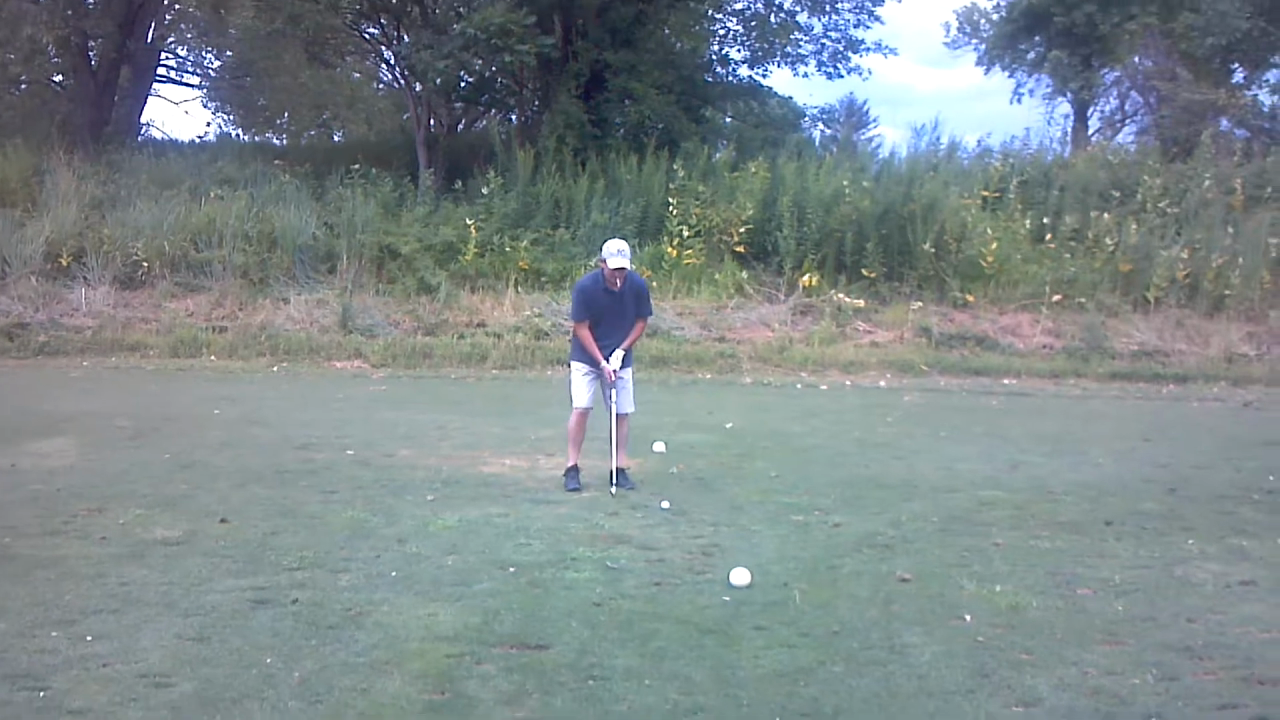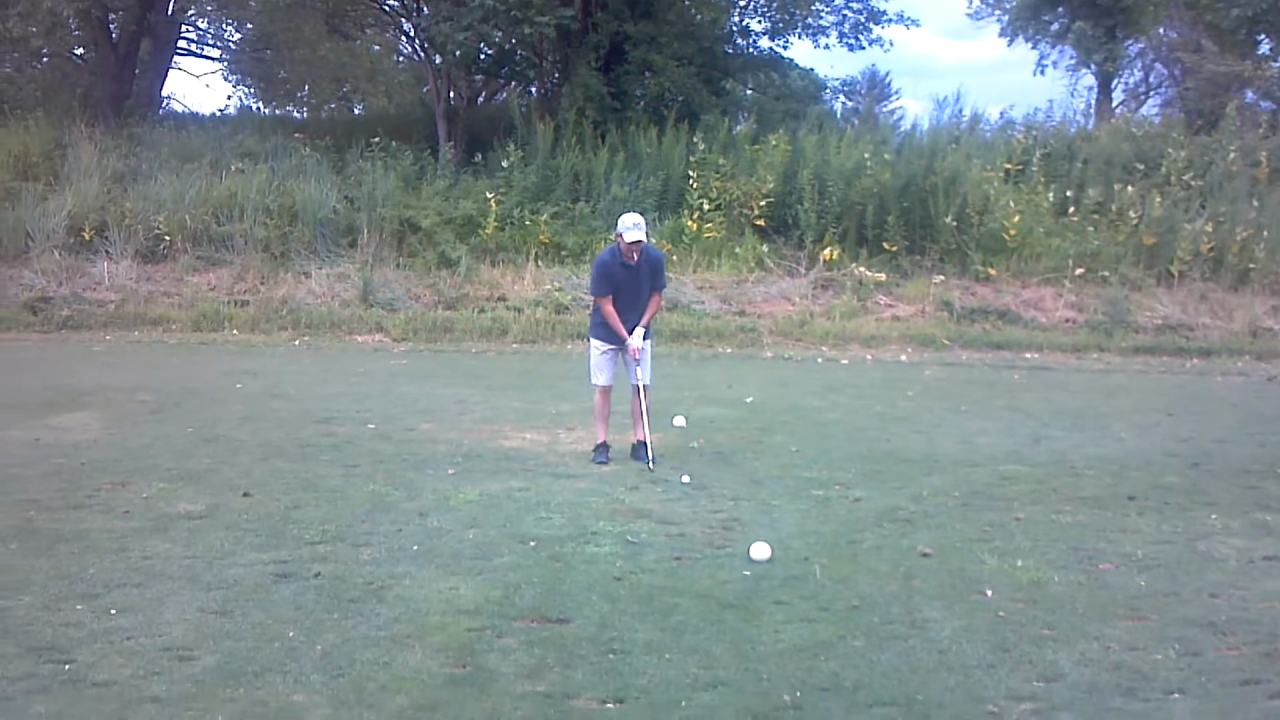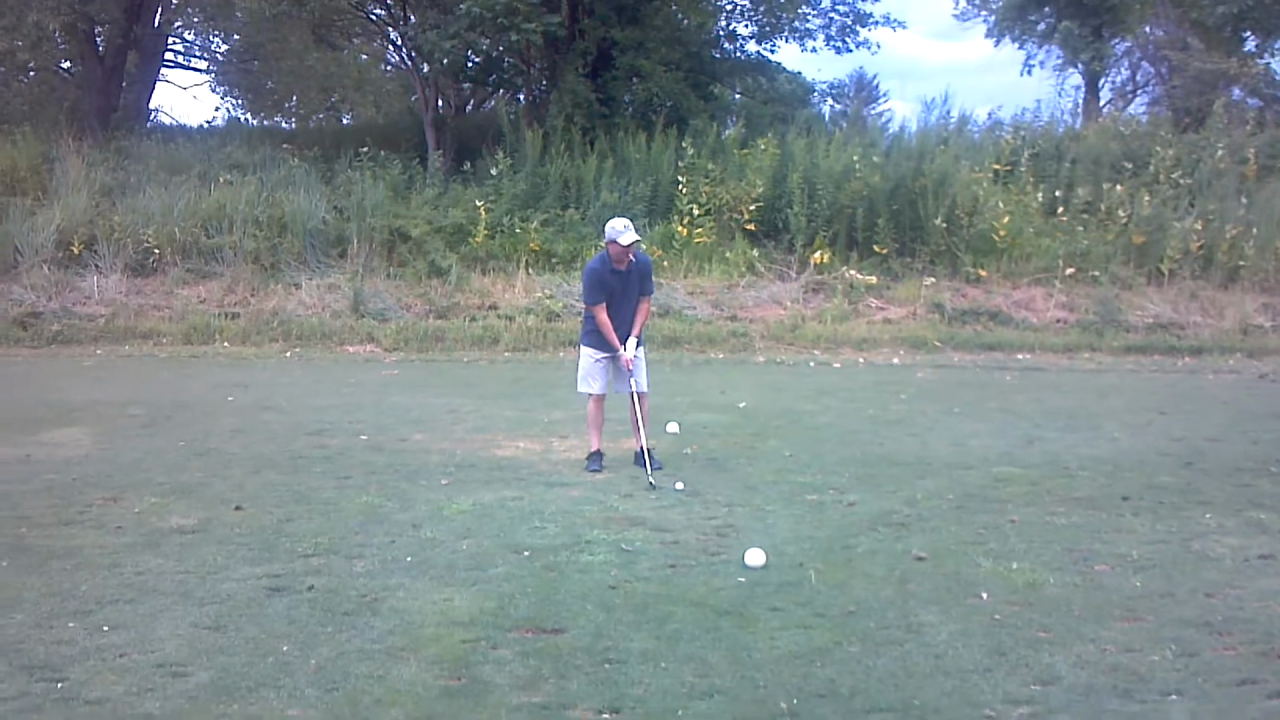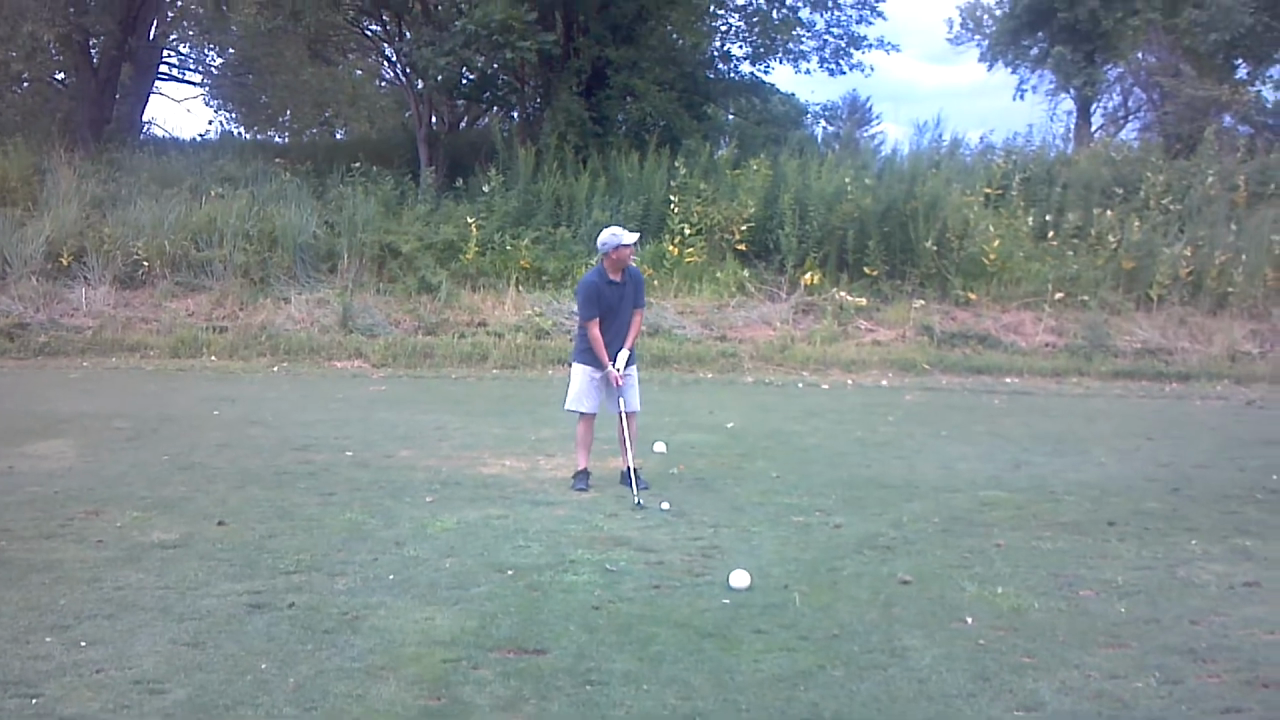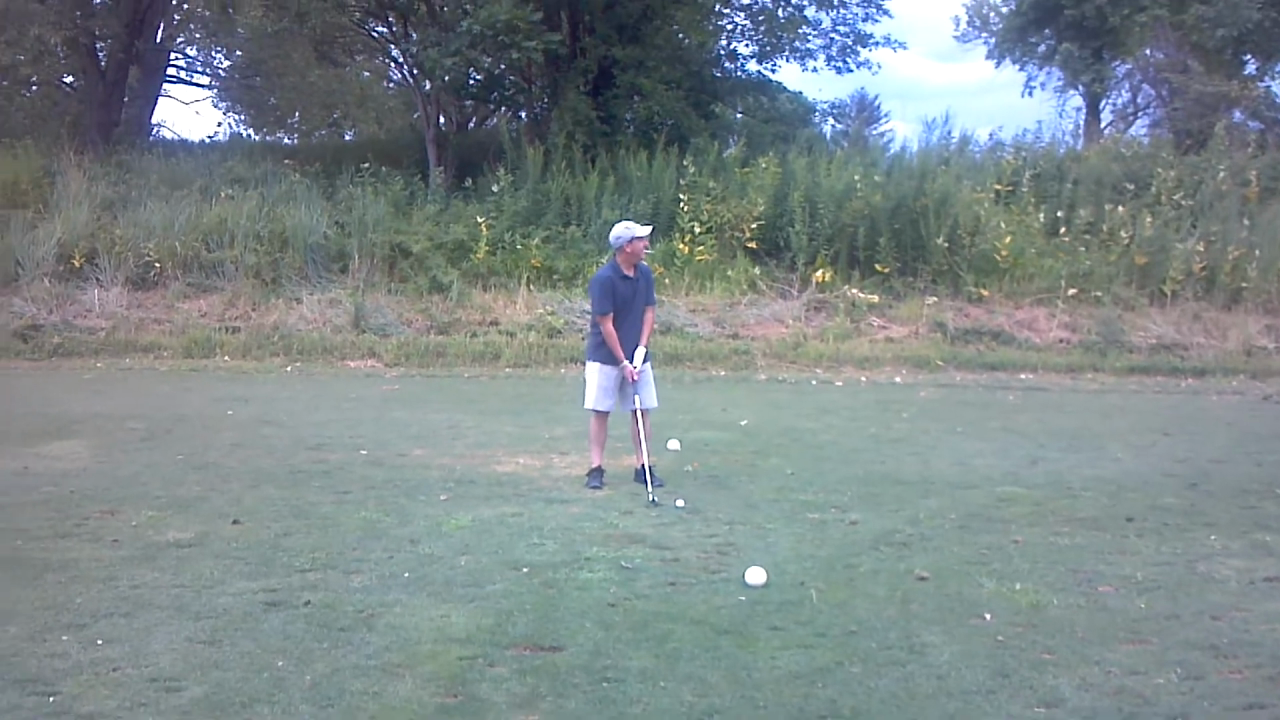
dt=0.2s
person 1, frame 1
left shoulder: (638, 285)
right shoulder: (585, 286)
left elbow: (641, 322)
right elbow: (581, 329)
left wrist: (620, 351)
right wrist: (601, 362)
left hip: (620, 358)
right hip: (586, 358)
left knee: (622, 414)
right knee: (580, 409)
left ankle: (619, 469)
right ankle: (572, 468)
person 1, frame 2
left shoulder: (655, 258)
right shoulder: (604, 261)
left elbow: (656, 296)
right elbow: (605, 305)
left wrist: (640, 329)
right wrist: (626, 339)
left hip: (639, 332)
right hip: (606, 333)
left knee: (641, 386)
right knee: (603, 387)
left ankle: (639, 443)
right ankle: (601, 444)
person 1, frame 3
left shoulder: (643, 263)
right shoulder: (594, 269)
left elbow: (644, 302)
right elbow: (600, 314)
left wrist: (633, 339)
right wrist: (619, 350)
left hip: (630, 340)
right hip: (597, 341)
left knee: (640, 393)
right knee: (597, 395)
left ankle: (642, 450)
right ankle: (595, 452)
person 1, frame 4
left shoulder: (635, 277)
right shoulder: (590, 283)
left elbow: (637, 315)
right elbow: (592, 329)
left wrist: (625, 352)
right wrist: (607, 367)
left hip: (624, 357)
right hip: (590, 359)
left knee: (629, 413)
right knee: (587, 414)
left ankle: (629, 470)
right ankle: (582, 471)
person 1, frame 5
left shoulder: (645, 274)
right shoulder: (603, 279)
left elbow: (648, 312)
right elbow: (605, 325)
left wrist: (641, 349)
right wrist: (622, 362)
left hip: (637, 355)
right hip: (605, 357)
left knee: (642, 410)
right knee: (601, 412)
left ankle: (642, 466)
right ankle: (595, 468)
